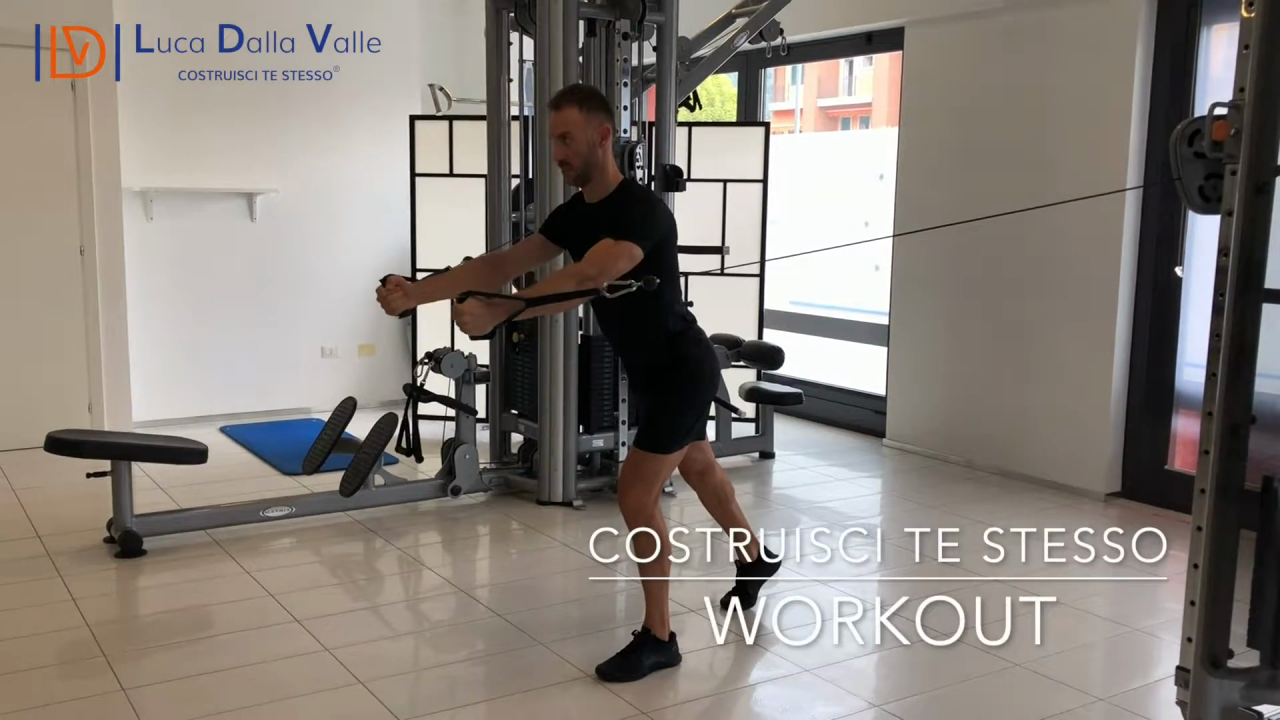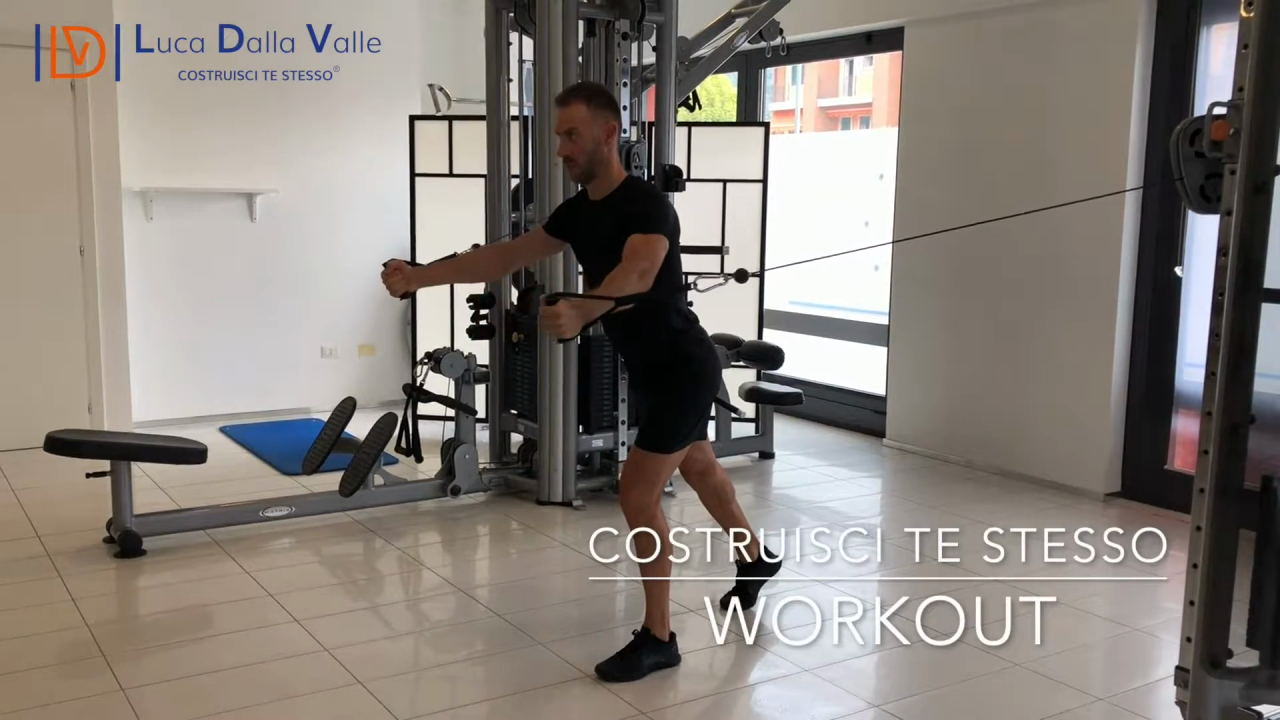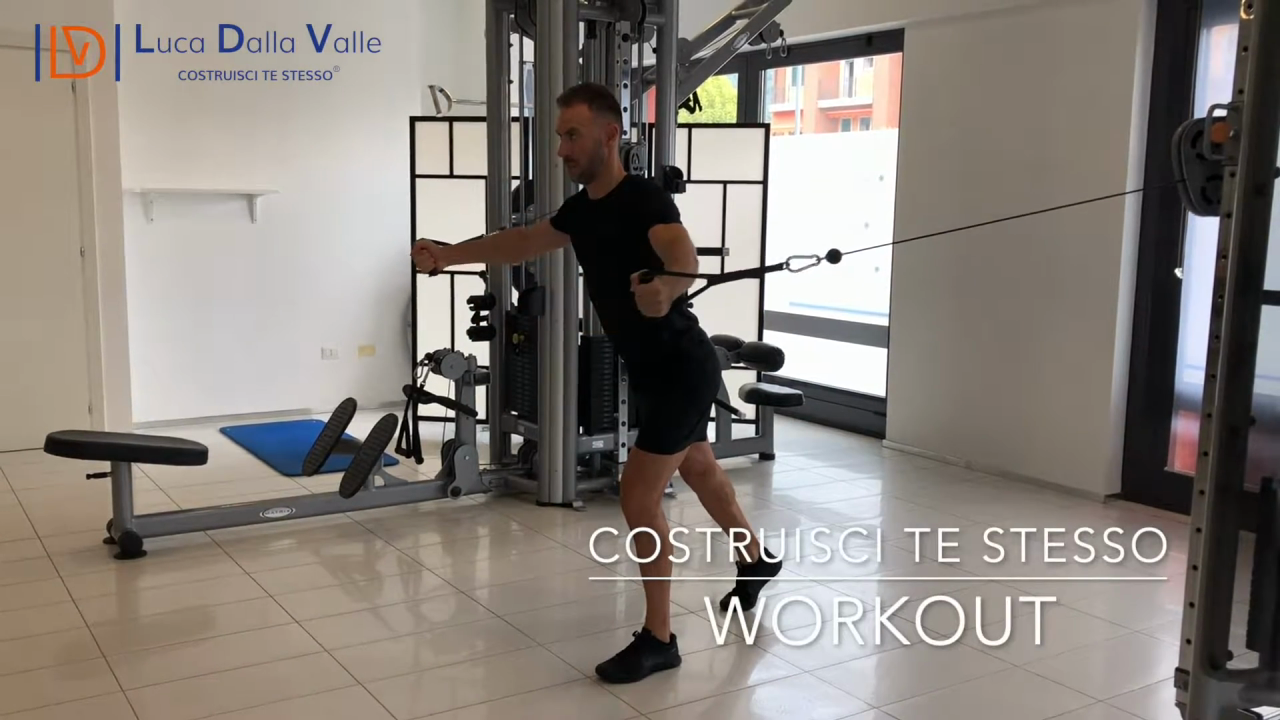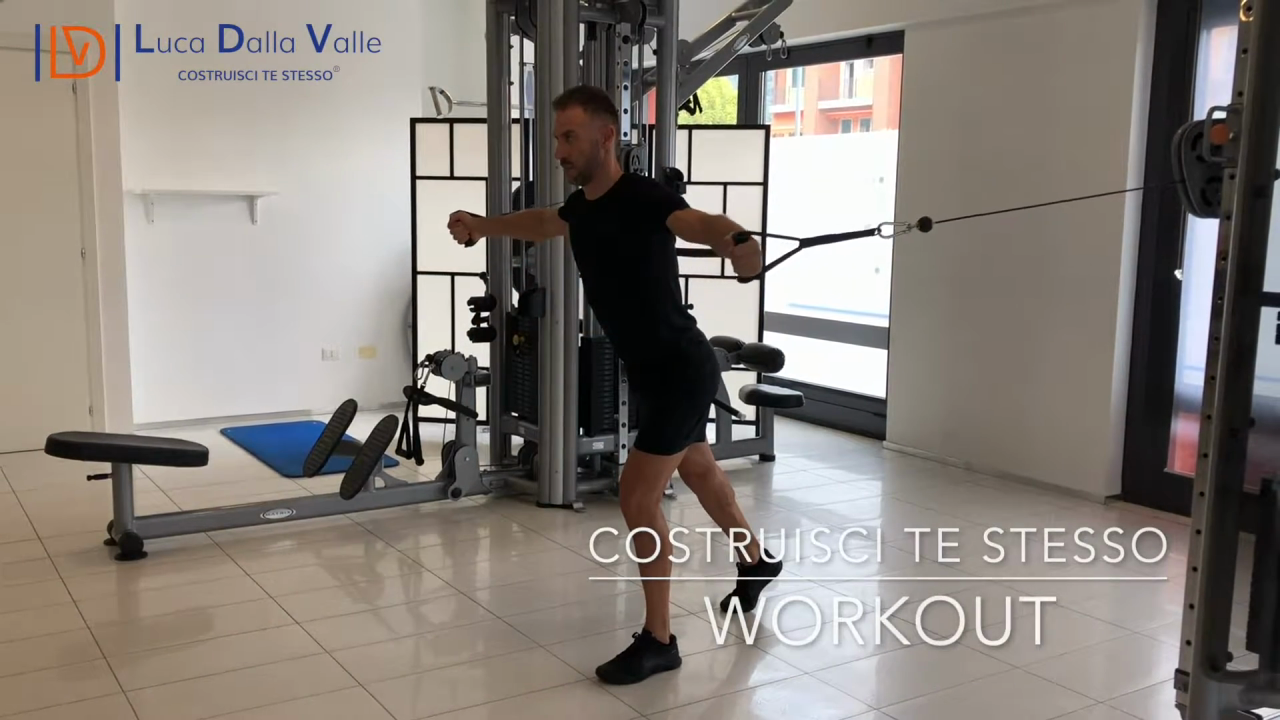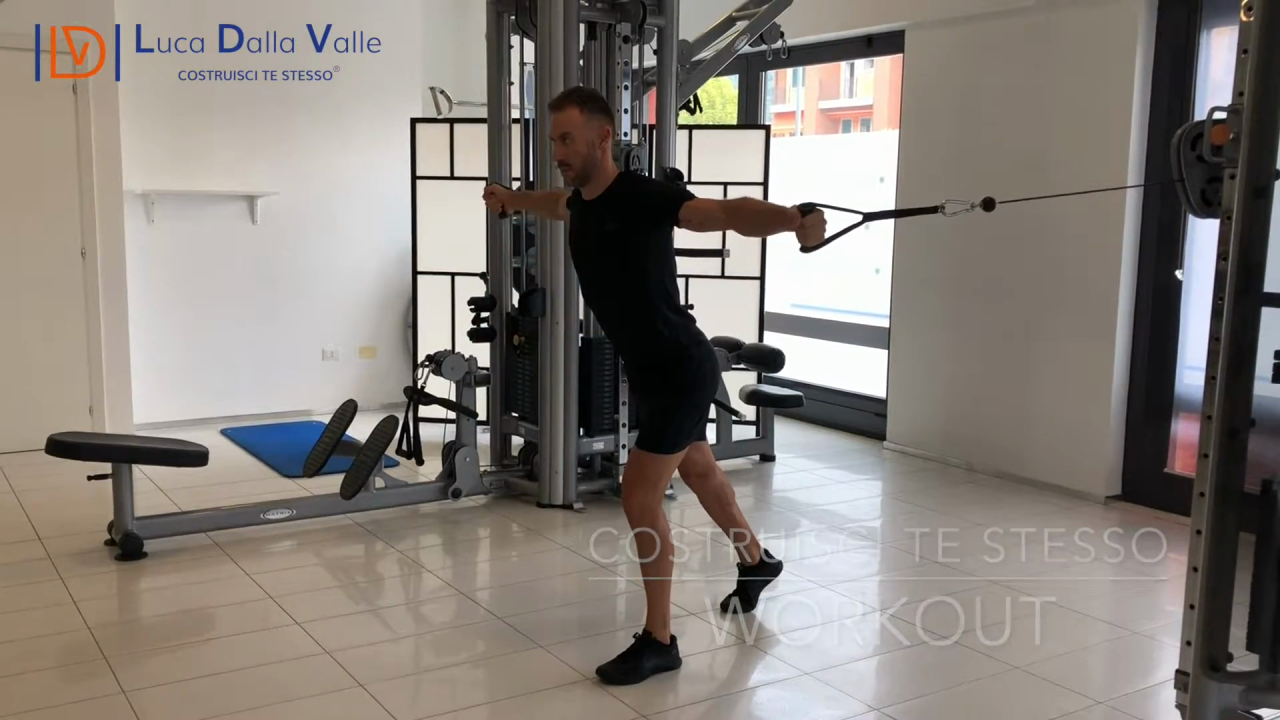
dt=0.5s
person 1, frame 1
left shoulder: (640, 210)
right shoulder: (574, 214)
left elbow: (586, 279)
right elbow: (503, 263)
left wrist: (497, 313)
right wrist: (418, 291)
left hip: (681, 369)
right hip: (649, 370)
left knee: (636, 495)
right knee: (699, 469)
left ankle: (658, 638)
right ankle: (755, 559)
person 1, frame 2
left shoulder: (645, 204)
right shoulder: (578, 210)
left elbow: (639, 272)
right elbow: (506, 256)
left wrist: (582, 310)
right wrist: (423, 276)
left hip: (683, 368)
right hip: (651, 369)
left knee: (638, 495)
right knee: (700, 469)
left ankle: (657, 638)
right ankle: (756, 558)
person 1, frame 3
left shoulder: (644, 200)
right shoulder: (582, 208)
left elbow: (681, 253)
right elbow: (523, 243)
left wrist: (665, 285)
right wrist: (448, 255)
left hip: (681, 369)
right hip: (650, 370)
left knee: (638, 496)
right knee: (699, 470)
left ankle: (657, 639)
right ankle: (756, 561)
person 1, frame 4
left shoulder: (642, 198)
right shoulder: (582, 204)
left elbow: (702, 223)
right elbow: (543, 223)
left wrist: (737, 244)
right wrist: (484, 226)
left hip: (680, 370)
right hip: (651, 369)
left knee: (637, 496)
right knee: (699, 471)
left ankle: (657, 640)
right ankle: (755, 561)
person 1, frame 5
left shoulder: (643, 197)
right shoulder: (584, 201)
left elbow: (726, 212)
left wrist: (792, 220)
right wrist: (513, 200)
left hip: (680, 369)
right hip: (647, 369)
left knee: (640, 496)
right knee: (698, 472)
left ankle: (658, 640)
right ankle: (755, 562)
